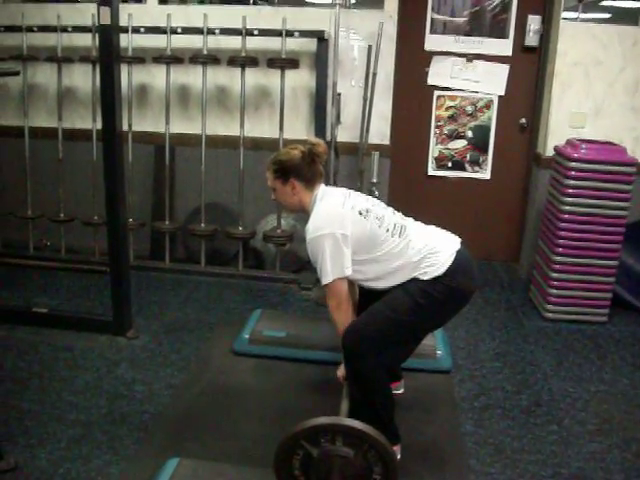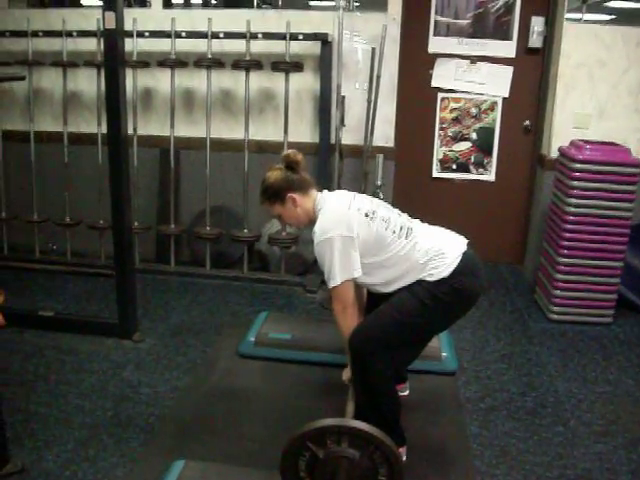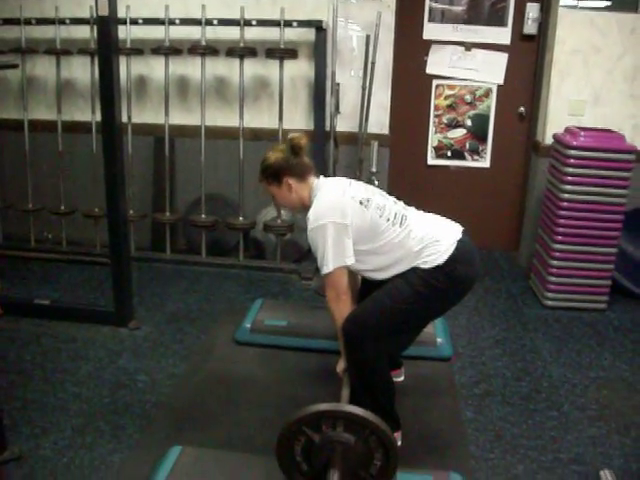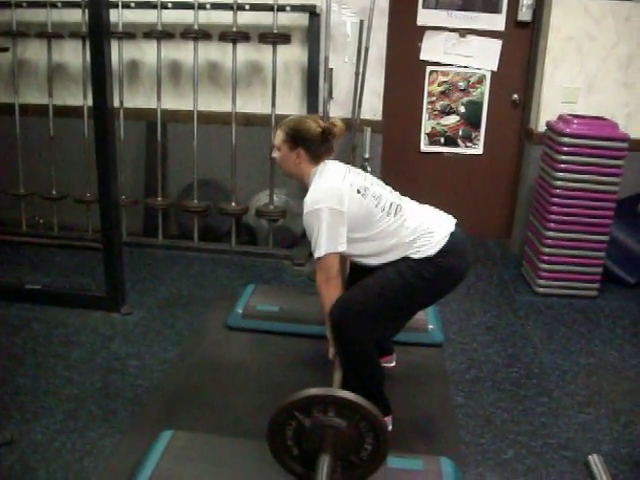
dt=0.4s
person 1, frame 1
left shoulder: (322, 226)
right shoulder: (335, 199)
left elbow: (337, 303)
right elbow: (350, 285)
left wrist: (349, 359)
right wrist: (354, 324)
left hip: (445, 278)
right hip: (446, 255)
left knee: (360, 343)
right knee: (367, 304)
left ankle: (381, 440)
right ankle: (387, 375)
person 1, frame 2
left shoulder: (329, 229)
right shoulder: (338, 202)
left elbow: (344, 307)
right elbow: (358, 284)
left wrist: (355, 362)
right wrist: (362, 324)
left hip: (451, 280)
right hip: (452, 257)
left knee: (367, 345)
right knee: (374, 307)
left ankle: (387, 442)
right ankle: (394, 377)
person 1, frame 3
left shoulder: (323, 216)
right shoulder: (334, 188)
left elbow: (338, 295)
right elbow: (351, 273)
left wrist: (347, 354)
left hip: (446, 267)
right hip: (447, 243)
left knee: (361, 331)
right knee: (371, 296)
right ankle: (388, 364)
person 1, frame 4
left shoulder: (320, 200)
right shoulder: (334, 174)
left elbow: (328, 279)
right elbow: (342, 257)
left wrist: (335, 339)
left hip: (438, 259)
right hip: (440, 236)
left knee: (348, 316)
right knee: (358, 283)
right ankle: (379, 350)
